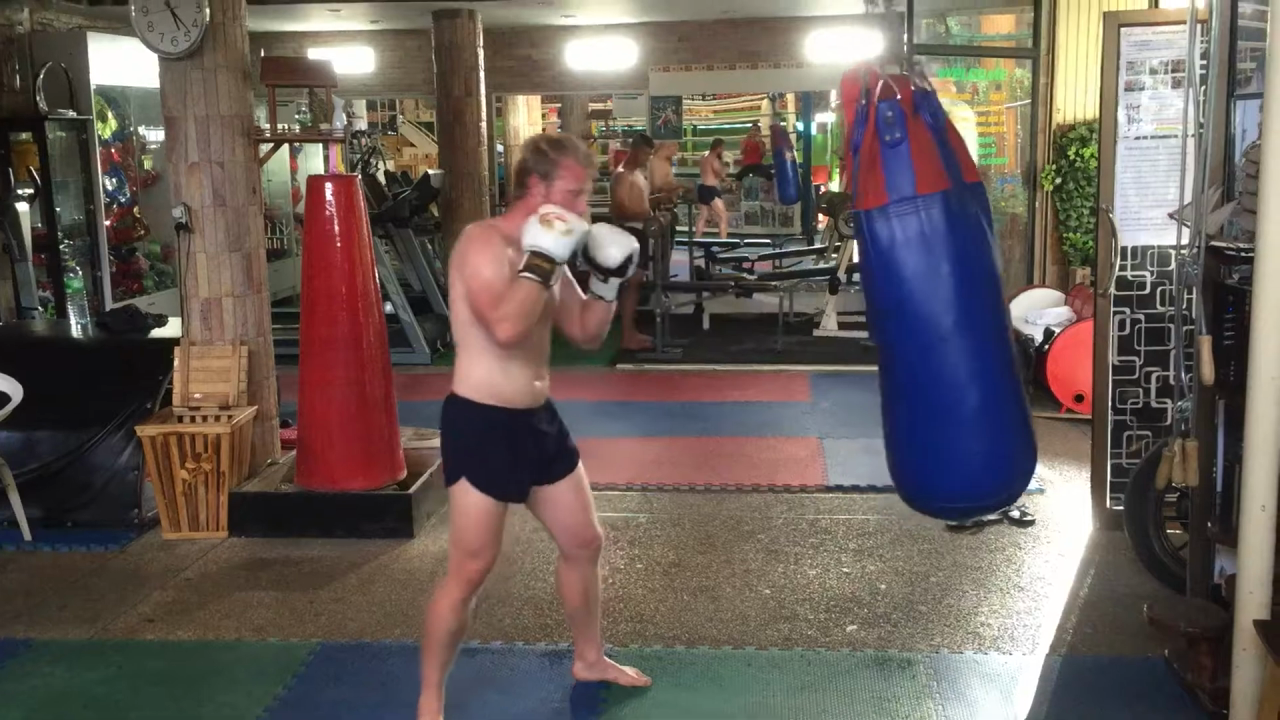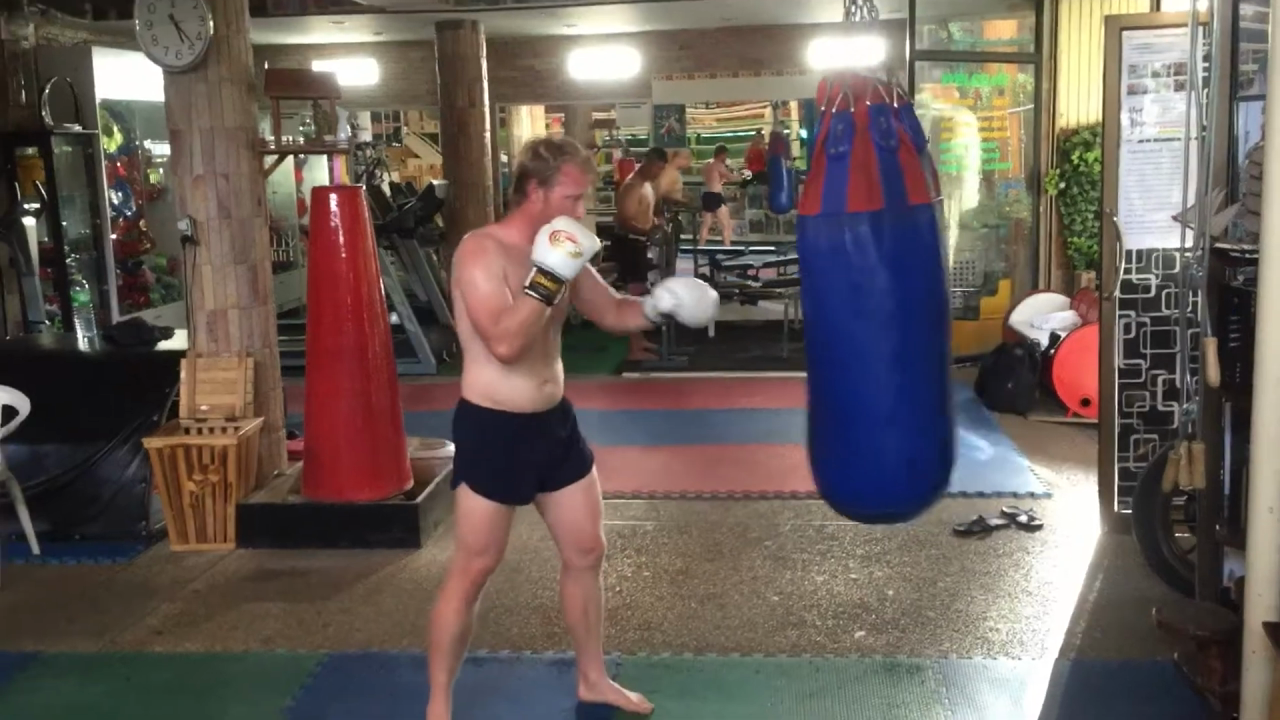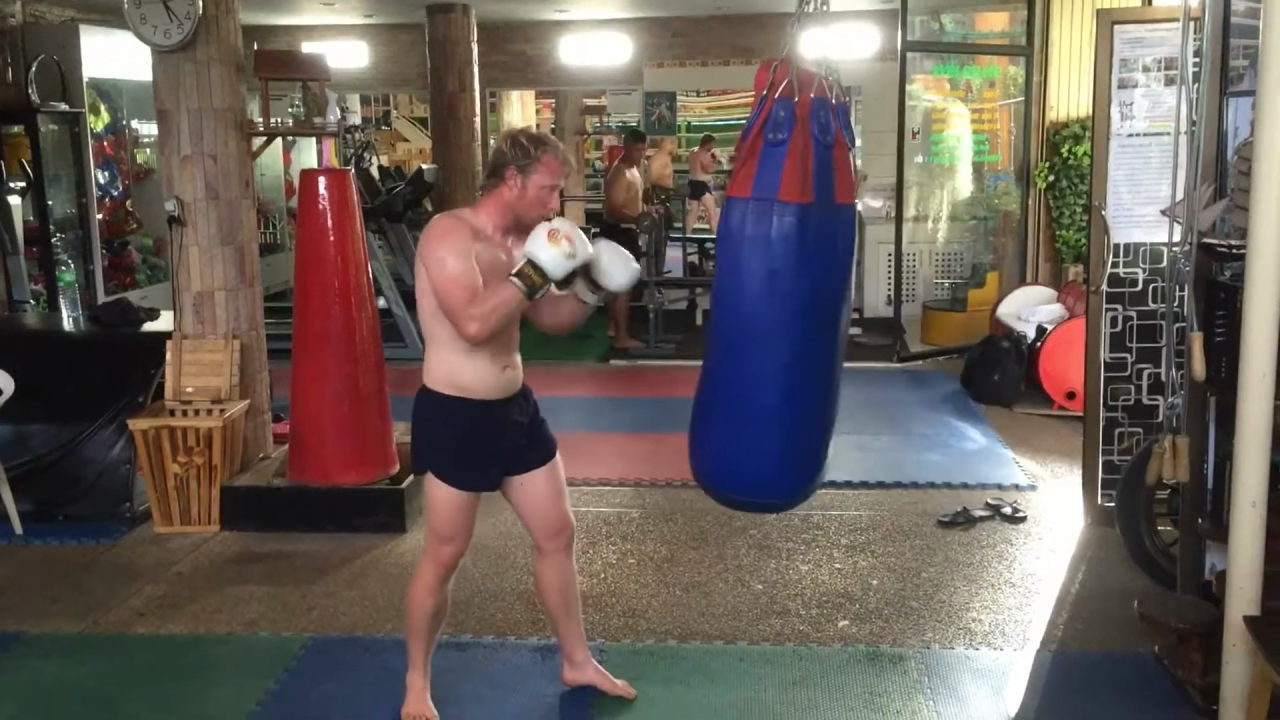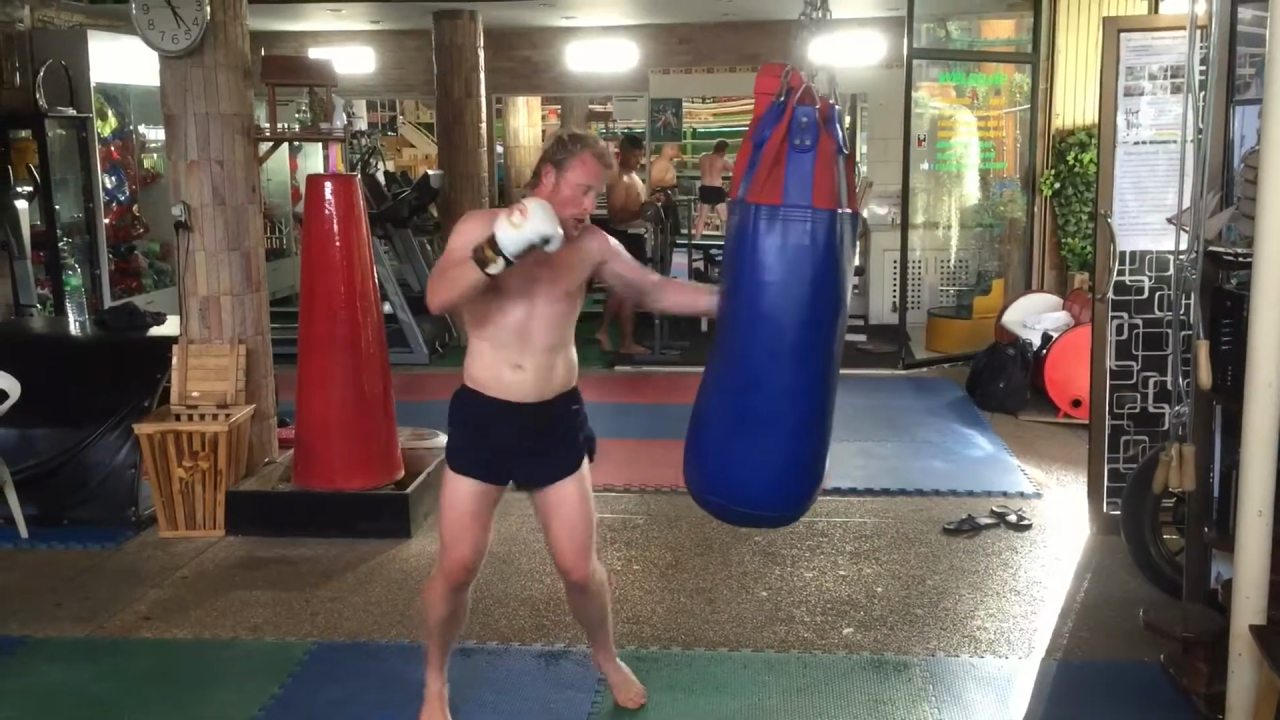
dt=0.5s
person 1, frame 1
left shoulder: (549, 247)
right shoulder: (482, 241)
left elbow: (587, 333)
right elbow: (506, 326)
left wrist: (608, 278)
right wrist: (543, 260)
left hip: (538, 417)
right hip: (481, 424)
left knee: (583, 543)
right knee: (470, 569)
left ankle: (590, 658)
person 1, frame 2
left shoulder: (558, 247)
right shoulder: (480, 250)
left elbow: (609, 310)
right elbow: (505, 344)
left wrist: (661, 303)
right wrist: (548, 275)
left hip: (553, 421)
right hip: (491, 429)
left knee: (586, 554)
right knee: (472, 572)
person 1, frame 3
left shoulder: (520, 241)
right shoulder: (447, 234)
left elbow: (552, 320)
right elbow: (474, 324)
left wrist: (588, 282)
right wrist: (536, 272)
left hip: (514, 407)
right hip: (452, 416)
left knee: (557, 535)
right knee: (443, 557)
left ankle: (578, 661)
person 1, frame 4
left shoulder: (589, 241)
right shoulder: (481, 225)
left elbow: (654, 289)
right elbow: (438, 297)
left wrist: (723, 296)
right wrist: (499, 250)
left hip: (557, 416)
right hip: (483, 414)
left knee: (577, 566)
right knee: (457, 565)
left ankle: (606, 658)
person 2, frame 1
left shoulder: (639, 172)
right shoulder: (622, 175)
right elbow: (620, 209)
left wrist: (660, 198)
right wrist: (647, 216)
left hip: (640, 230)
right hip: (628, 231)
left knee: (635, 282)
right knee: (632, 282)
left ankle: (630, 331)
right ankle: (627, 336)
person 2, frame 2
left shoulder: (646, 183)
right shoulder: (632, 187)
right elbow: (625, 221)
left wrist: (656, 223)
right wrist: (649, 232)
left hip: (637, 242)
right hip: (627, 243)
left knee: (638, 292)
right knee: (633, 293)
left ankle: (638, 338)
right ankle: (634, 349)
person 2, frame 3
left shoulder: (633, 168)
right shoulder: (620, 174)
right elbow: (614, 210)
left wrist: (646, 211)
right wrist: (637, 219)
left hip: (626, 230)
right hip: (619, 231)
left ankle: (614, 327)
right ankle: (622, 337)
person 2, frame 4
left shoulder: (632, 174)
right shoulder: (618, 179)
right elbow: (616, 216)
right wrist: (642, 211)
left hip: (633, 235)
right hip: (626, 237)
left knee: (620, 288)
left ankle: (605, 331)
right ankle: (627, 343)
